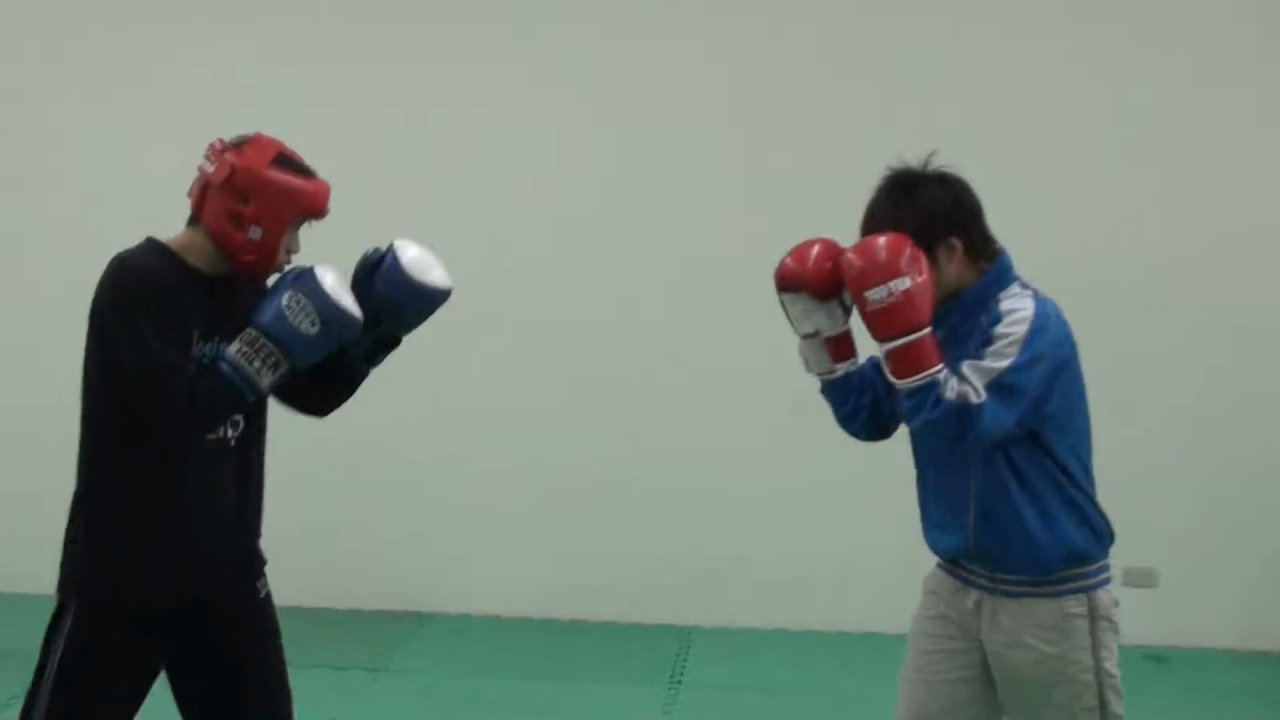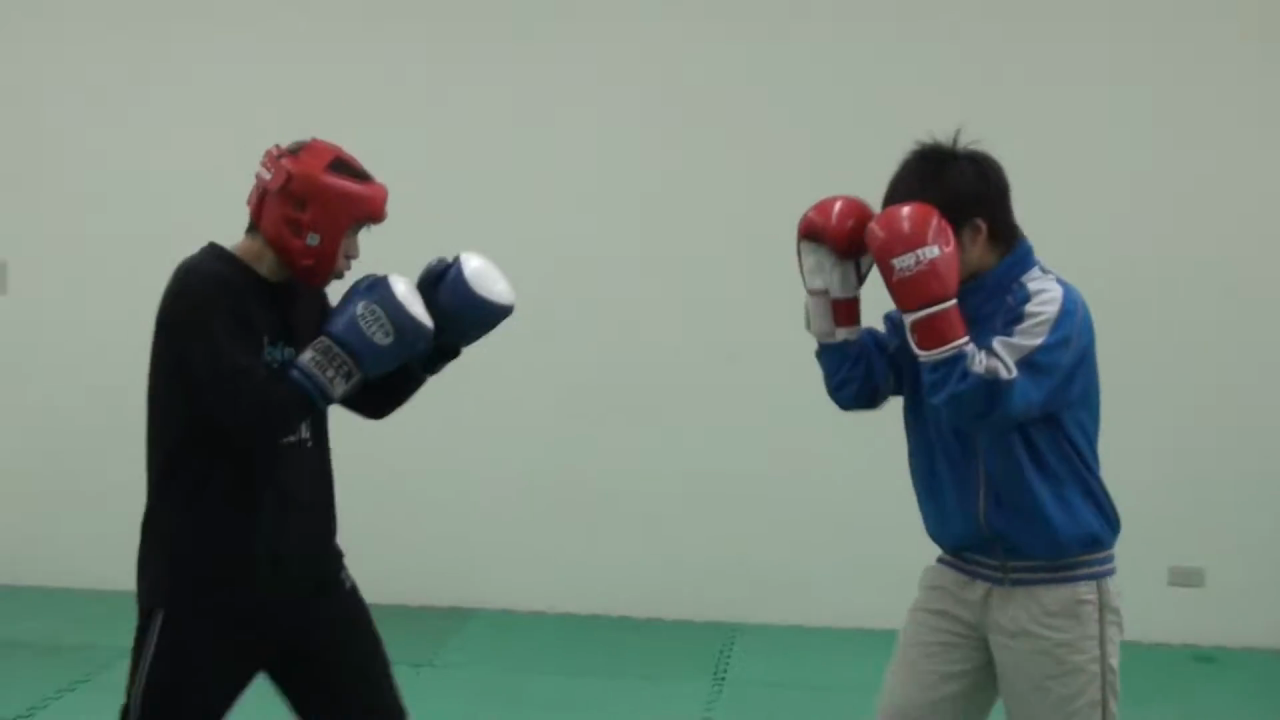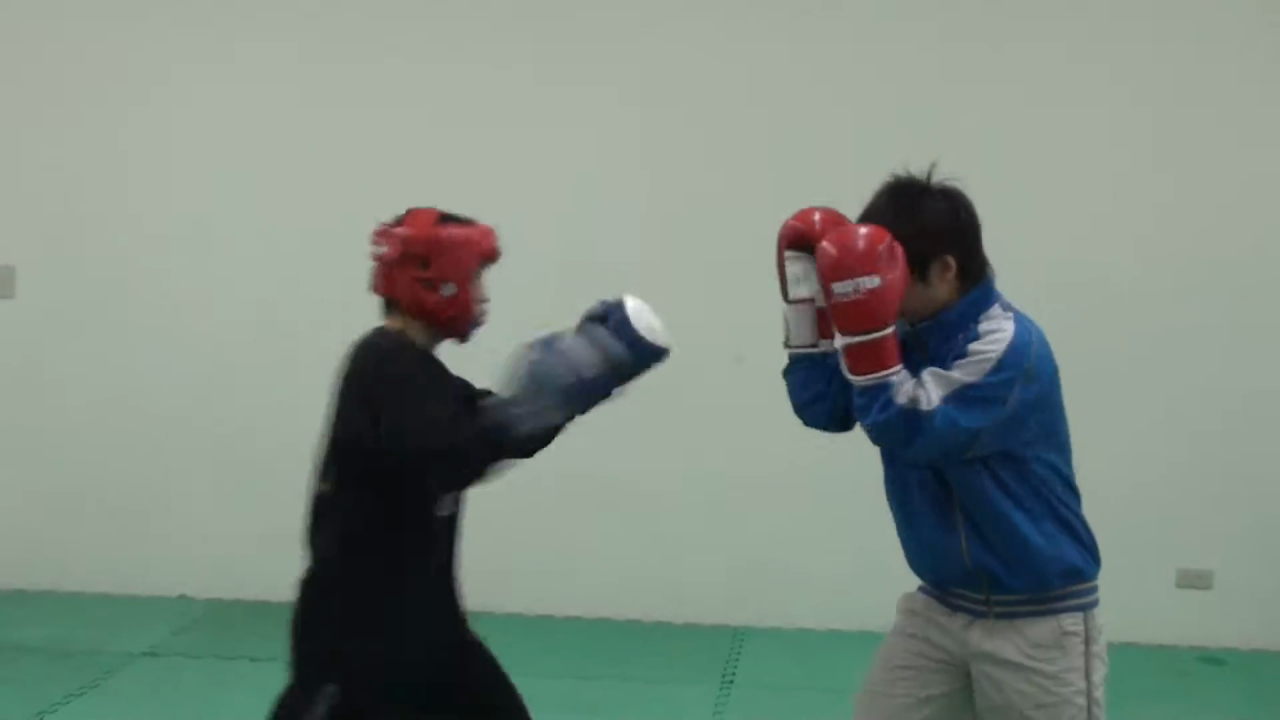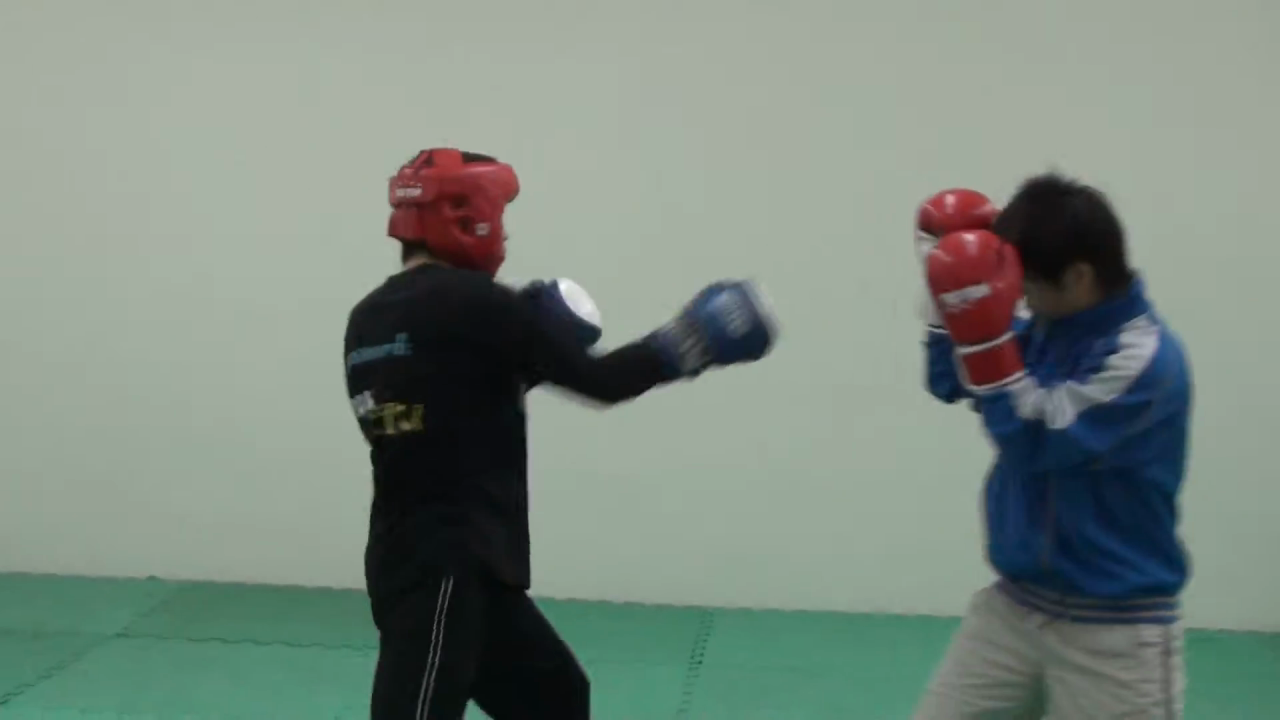
dt=0.3s
person 1, frame 1
left shoulder: (241, 288)
right shoulder: (135, 283)
left elbow: (316, 394)
right elbow: (174, 412)
left wrist: (377, 327)
right wrist: (271, 342)
left hip: (224, 561)
right hip: (121, 563)
person 1, frame 2
left shoulder: (302, 296)
right shoulder: (203, 289)
left elbow: (375, 397)
right elbow: (249, 419)
left wrist: (440, 337)
right wrist: (345, 351)
left hip: (303, 561)
right hip: (202, 570)
person 1, frame 3
left shoulder: (415, 368)
right shoulder: (387, 366)
left elbow: (512, 437)
right elbow: (457, 457)
left wrist: (596, 371)
right wrist: (548, 390)
left hip: (427, 620)
right hip: (354, 625)
person 1, frame 4
left shoulder: (367, 318)
right shoulder: (467, 303)
right elbow: (597, 380)
left wrist: (518, 361)
right wrist: (698, 338)
left hip: (447, 557)
right hip: (442, 562)
person 2, frame 1
left shoulder: (1030, 323)
right shoulder: (932, 322)
left elbow: (952, 424)
right elbow: (867, 416)
left wrist: (899, 327)
right wrist: (823, 327)
left hip: (1053, 596)
right hip: (961, 584)
person 2, frame 2
left shoulder: (1049, 306)
right shoulder: (939, 303)
left elbow: (976, 401)
right elbow: (853, 385)
left wrist: (926, 299)
right wrist: (832, 288)
left hip: (1056, 586)
right hip: (960, 577)
person 2, frame 3
left shoulder: (1008, 346)
right shoulder: (909, 334)
left elbow: (903, 429)
right elbow: (818, 404)
left wrist: (864, 318)
right wrist: (807, 299)
right hip: (941, 609)
person 2, frame 4
left shoulder: (1145, 358)
right shoulder: (1047, 331)
left elbow: (1032, 440)
right elbow: (950, 382)
left wrist: (983, 329)
right wrist: (955, 308)
left hip: (1117, 633)
right hip: (1017, 608)
